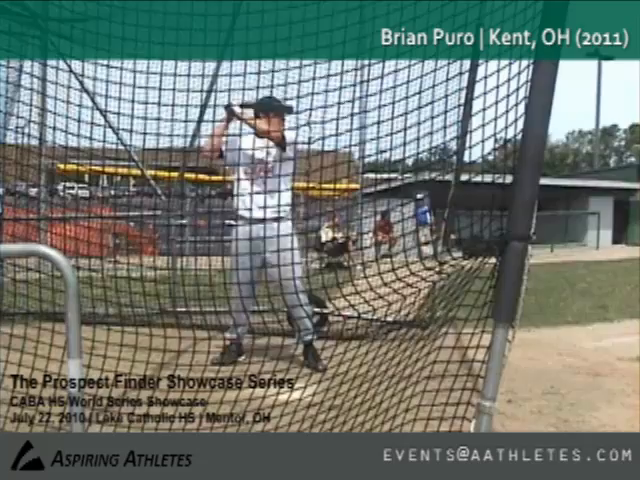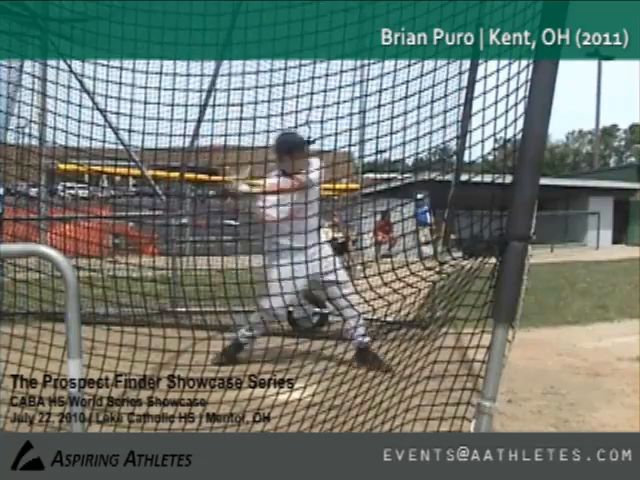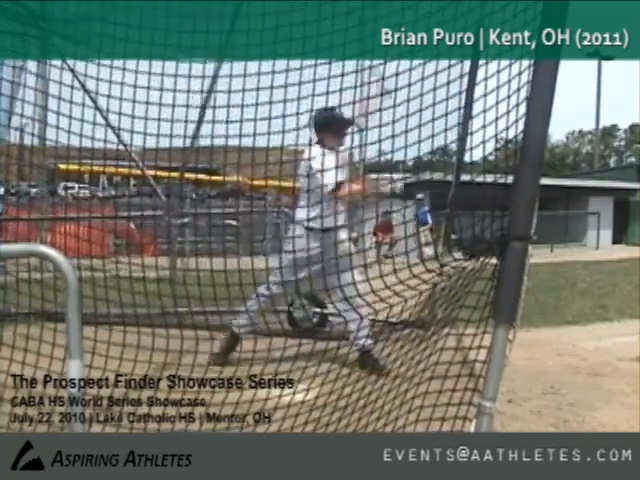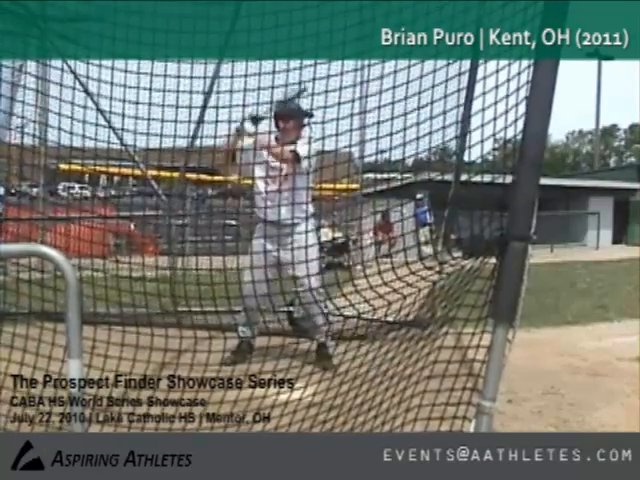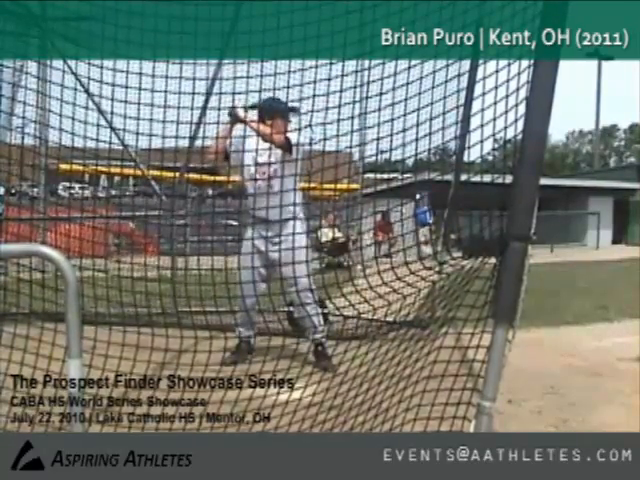
dt=1s
person 1, frame 1
left shoulder: (287, 142)
right shoulder: (241, 143)
left elbow: (274, 134)
right elbow: (212, 149)
left wrist: (243, 116)
right wrist: (227, 120)
left hip: (279, 225)
right hip: (246, 226)
left knee: (293, 285)
right knee: (242, 287)
left ankle: (308, 344)
right ankle: (235, 342)
person 1, frame 2
left shoulder: (313, 165)
right shoulder: (270, 182)
left elbow: (297, 183)
right elbow: (265, 218)
left wrist: (264, 187)
left hip: (314, 245)
right hip: (285, 251)
left knee: (342, 291)
right knee: (277, 305)
left ankle: (361, 347)
right ankle: (240, 341)
person 1, frame 3
left shoulder: (335, 150)
right shoulder: (315, 159)
right elbow: (345, 193)
left hip: (337, 234)
right hip: (306, 235)
left knee: (350, 292)
right knee: (273, 288)
left ankle: (364, 350)
right ankle: (235, 334)
person 1, frame 4
left shoulder: (306, 146)
right shoulder: (259, 146)
left elbow: (285, 156)
left wrist: (255, 135)
right wrist: (240, 132)
left hip: (299, 229)
right hip: (266, 229)
left knee: (310, 288)
right knee: (252, 287)
left ankle: (323, 345)
right ankle: (246, 342)
person 1, frame 5
left shoulder: (294, 142)
right shoulder: (245, 144)
left elbow: (277, 139)
right elbow: (215, 155)
left wrist: (245, 119)
right wrist: (231, 123)
left hip: (289, 227)
right hip: (257, 227)
left knee: (302, 286)
right knee: (248, 288)
left ankle: (319, 345)
right ankle: (245, 341)
